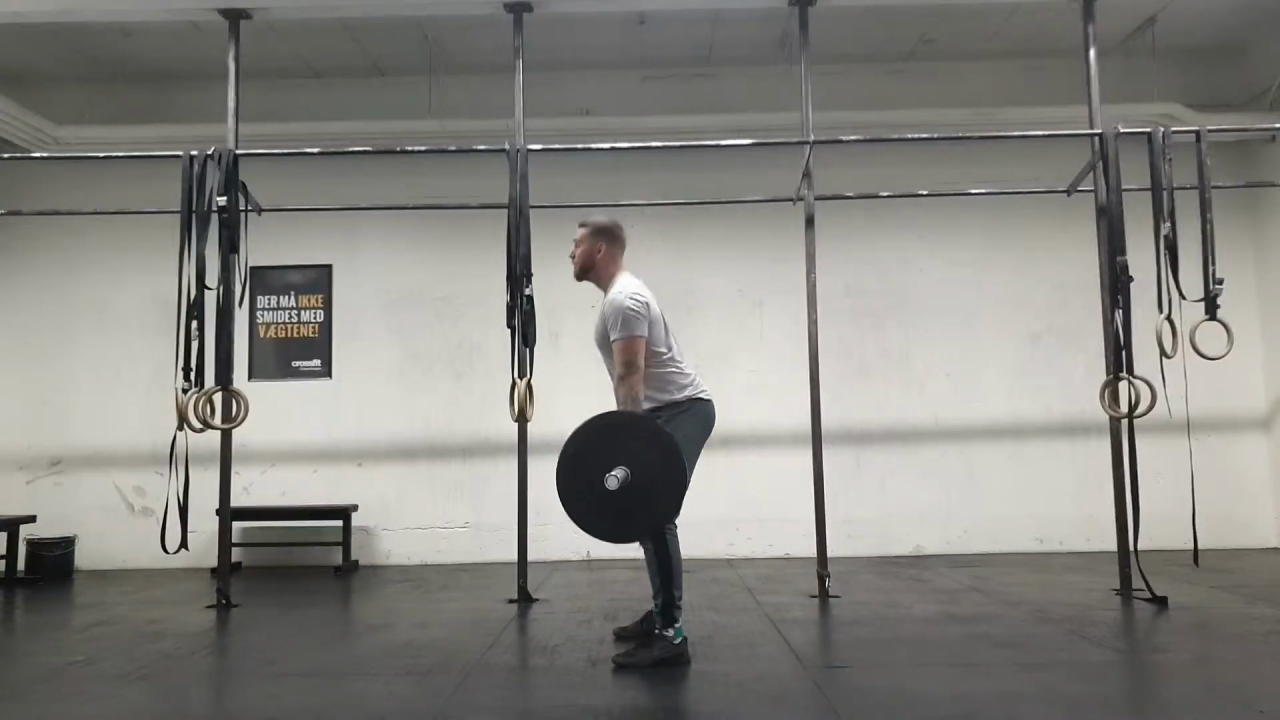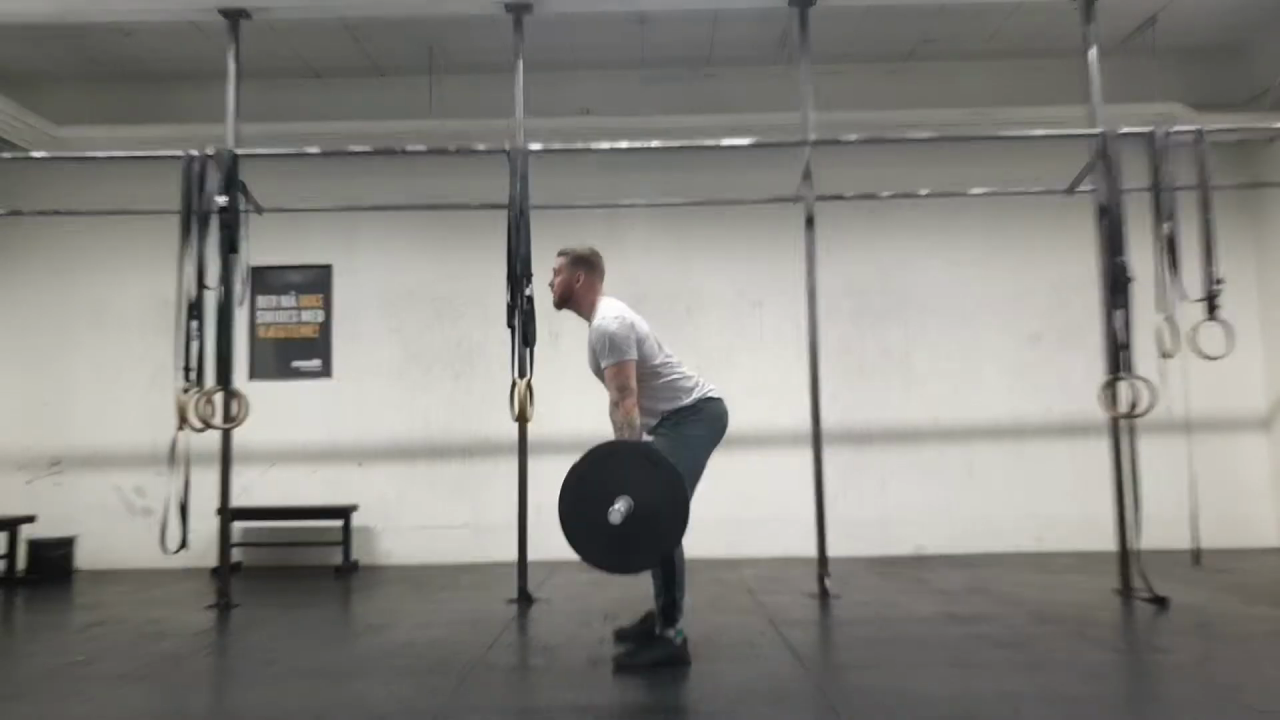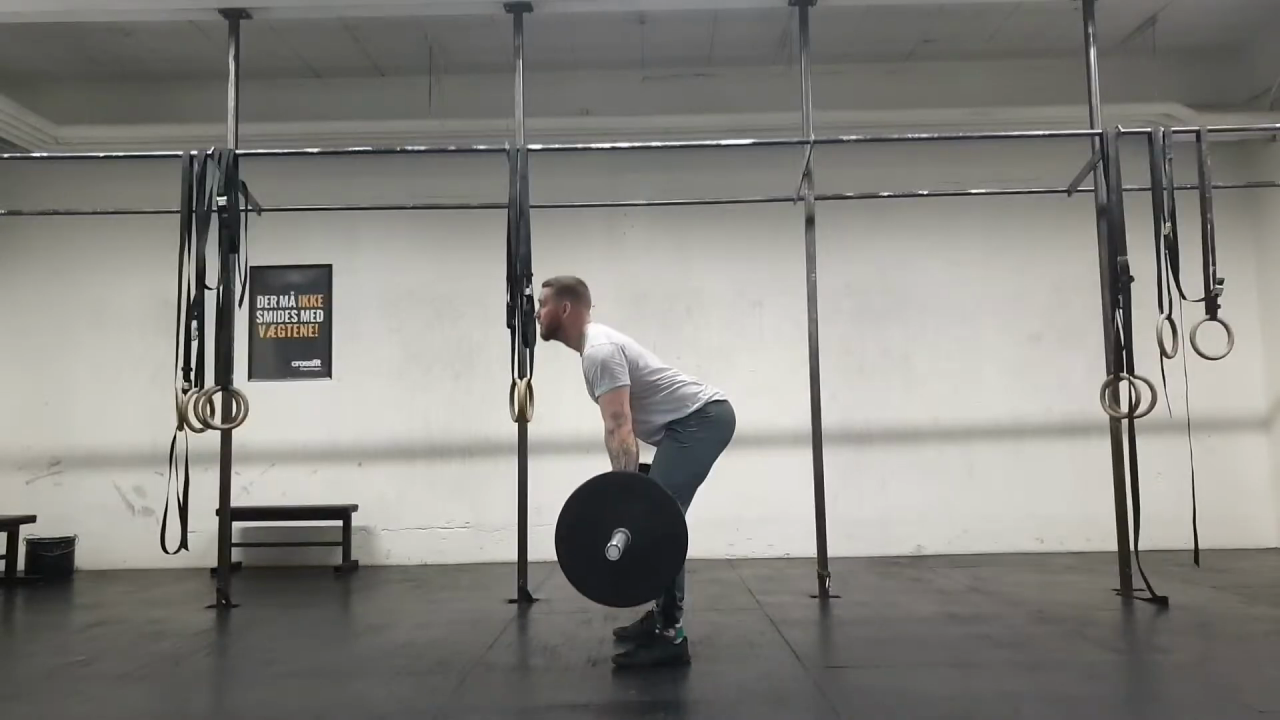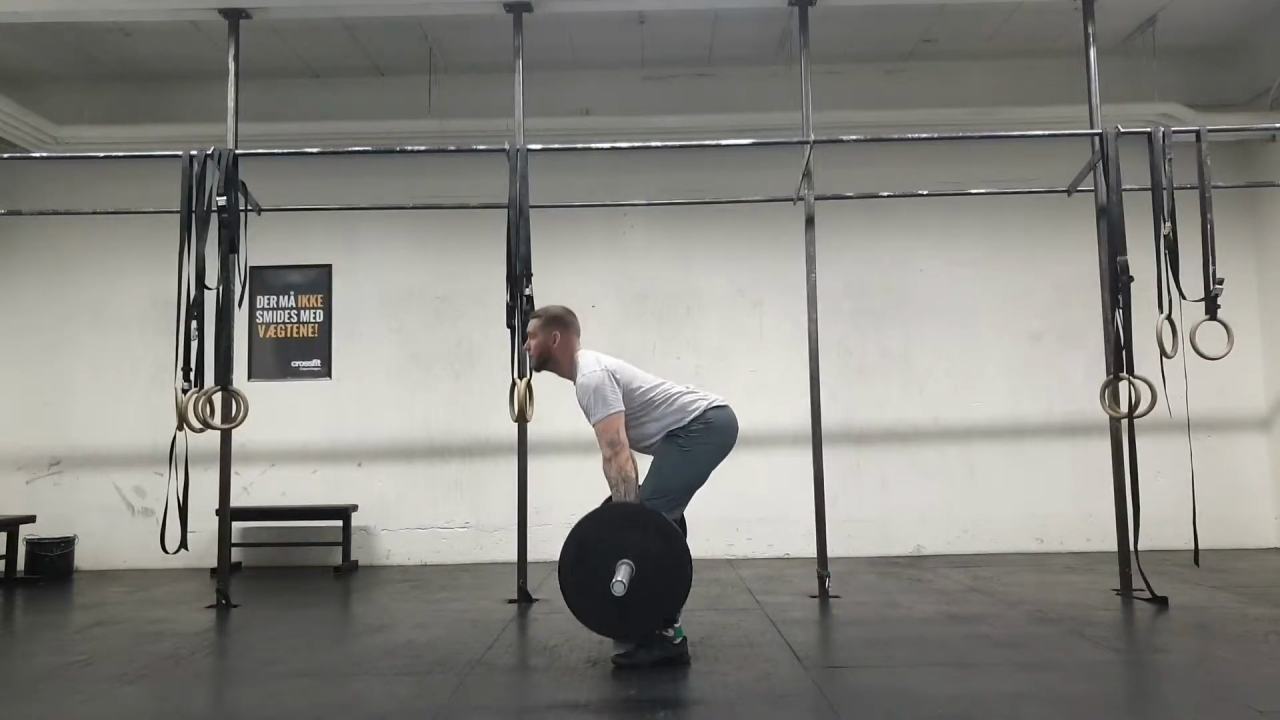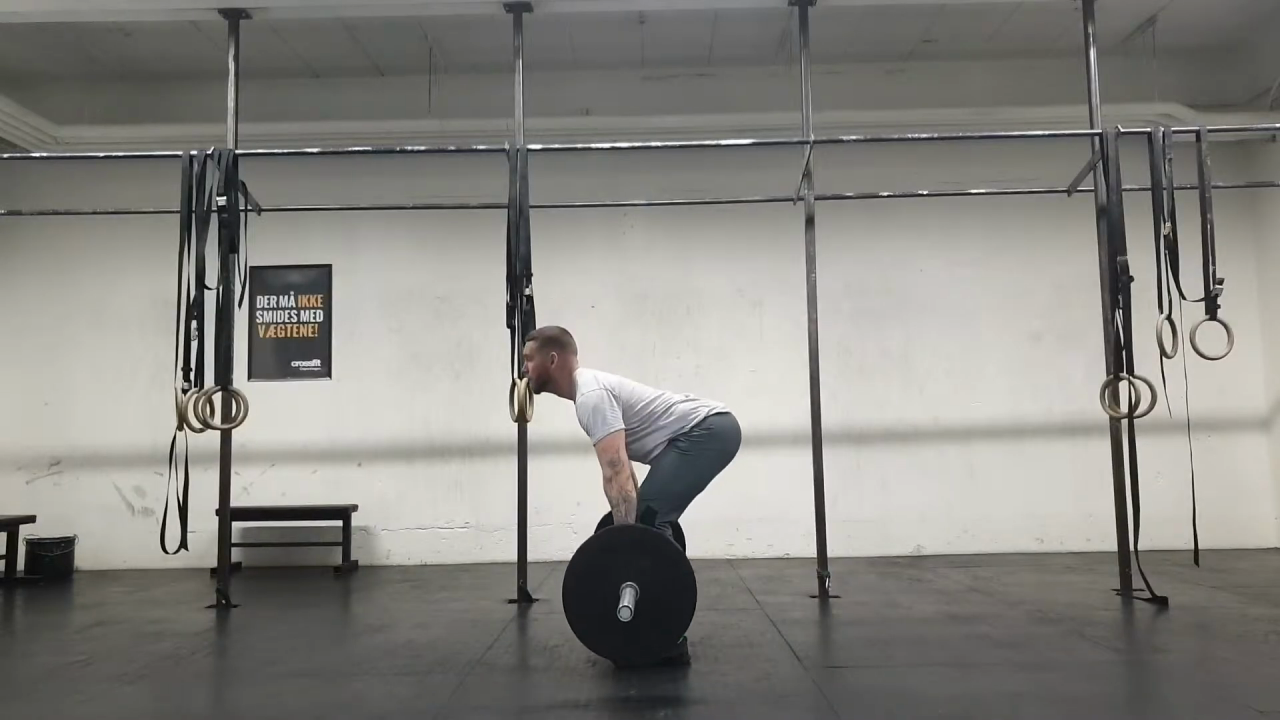
dt=0.3s
person 1, frame 1
left shoulder: (622, 299)
right shoulder: (622, 294)
left elbow: (630, 377)
left hip: (679, 411)
right hip: (675, 410)
left ankle: (669, 635)
right ankle: (663, 614)
person 1, frame 2
left shoulder: (607, 325)
right shoulder: (608, 318)
left elbow: (625, 402)
right elbow: (627, 398)
left hip: (692, 415)
right hip: (686, 415)
left ankle: (670, 635)
right ankle: (663, 615)
person 1, frame 3
left shoulder: (599, 351)
right shoulder: (597, 344)
left elbow: (619, 428)
right elbow: (624, 425)
left hip: (701, 419)
right hip: (700, 418)
left ankle: (670, 636)
right ankle: (662, 616)
person 1, frame 4
left shoulder: (592, 377)
right shoulder: (592, 370)
left elbow: (616, 454)
right elbow: (621, 451)
left hip: (703, 425)
right hip: (705, 424)
left ankle: (669, 636)
person 1, frame 5
left shoulder: (591, 395)
right shoulder: (593, 387)
left elbow: (617, 473)
right elbow: (622, 468)
left hip: (707, 431)
right hip: (710, 429)
